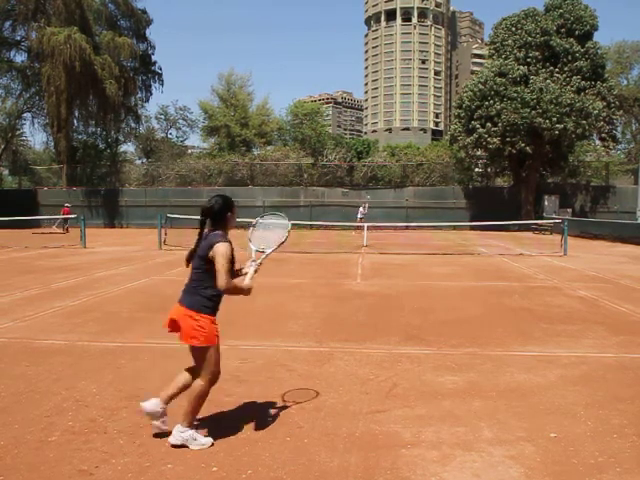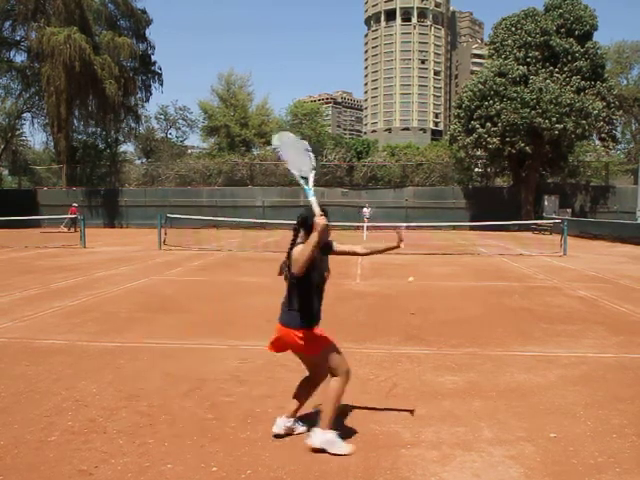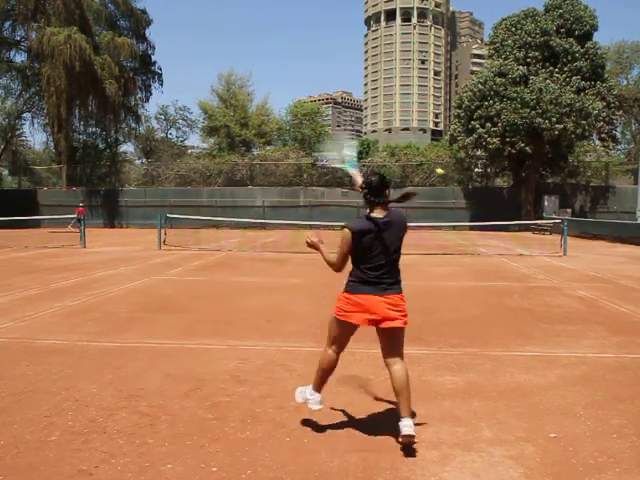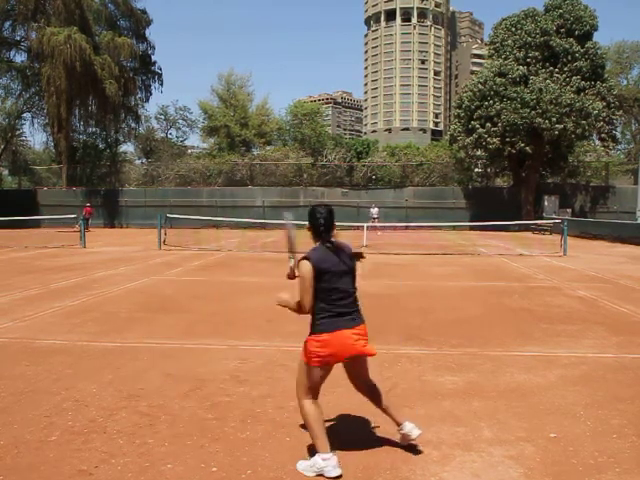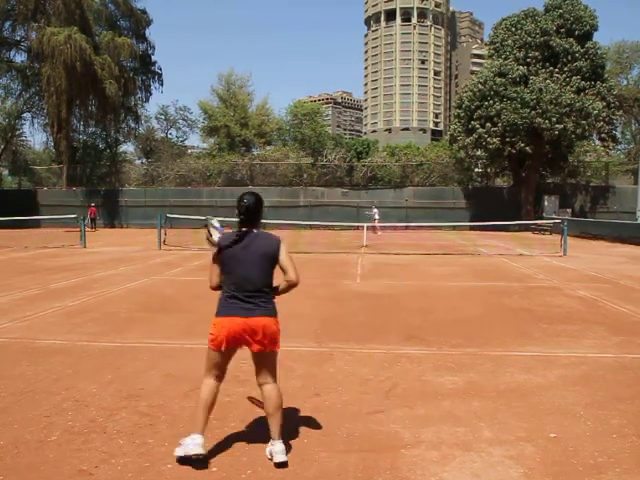
dt=0.5s
person 1, frame 1
left shoulder: (206, 238)
right shoulder: (222, 244)
right elbow: (224, 285)
left wrist: (242, 271)
right wrist: (244, 289)
left hip: (188, 309)
right hip: (199, 315)
left knee: (201, 369)
right knee: (209, 375)
left ankle: (158, 403)
right ankle: (184, 430)
person 1, frame 2
left shoulder: (324, 246)
right shoulder: (299, 248)
left elbow: (361, 250)
right elbow: (297, 270)
left wrist: (393, 245)
right wrist: (316, 233)
left hip: (300, 324)
right hip: (298, 327)
left knee: (317, 372)
right knee: (341, 372)
left ankle: (286, 421)
right ankle: (323, 433)
person 1, frame 3
left shoulder: (354, 228)
right shoulder: (399, 219)
left elbow: (337, 265)
left wrist: (319, 246)
right wrist: (379, 192)
left hip: (357, 298)
right hip: (390, 299)
left knee: (333, 348)
right knee: (395, 361)
left ankle: (314, 393)
right ankle: (406, 422)
person 1, frame 4
left shoulder: (309, 261)
right shoulder: (346, 251)
left elbow: (305, 307)
left wrist: (287, 302)
left hip: (326, 335)
right hip: (356, 330)
left knee: (305, 396)
right knee: (363, 382)
right ankle: (404, 426)
person 1, frame 5
left shoulder: (223, 242)
right shoulder: (274, 242)
left elbow: (214, 284)
right elbow: (293, 279)
left hip: (228, 319)
right hip: (264, 319)
left knee: (212, 377)
right knee: (268, 380)
left ankle: (196, 439)
right ankle: (277, 444)
